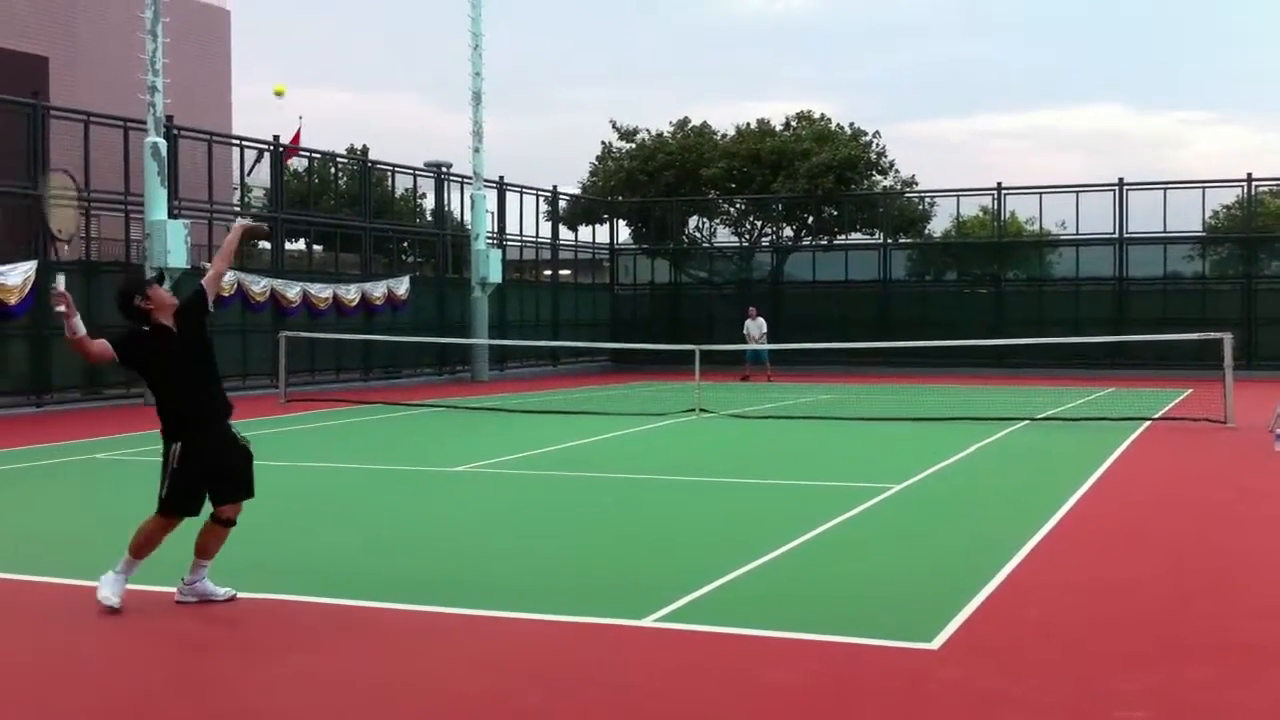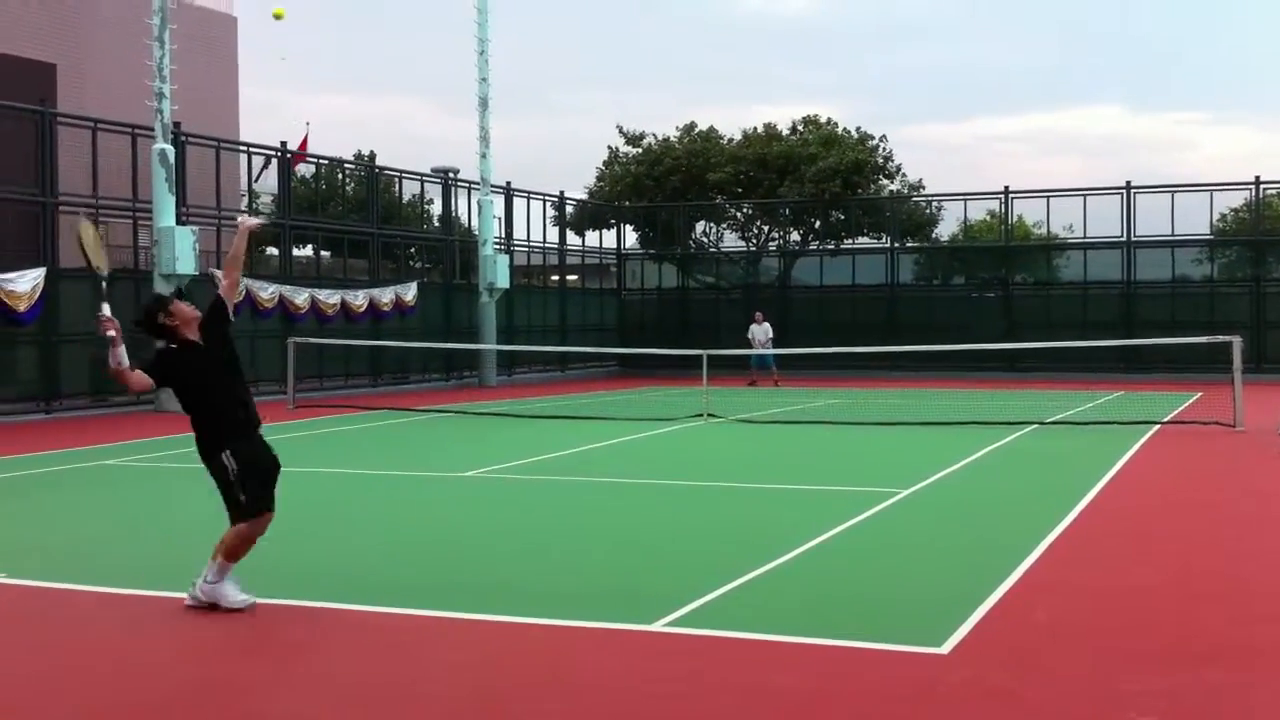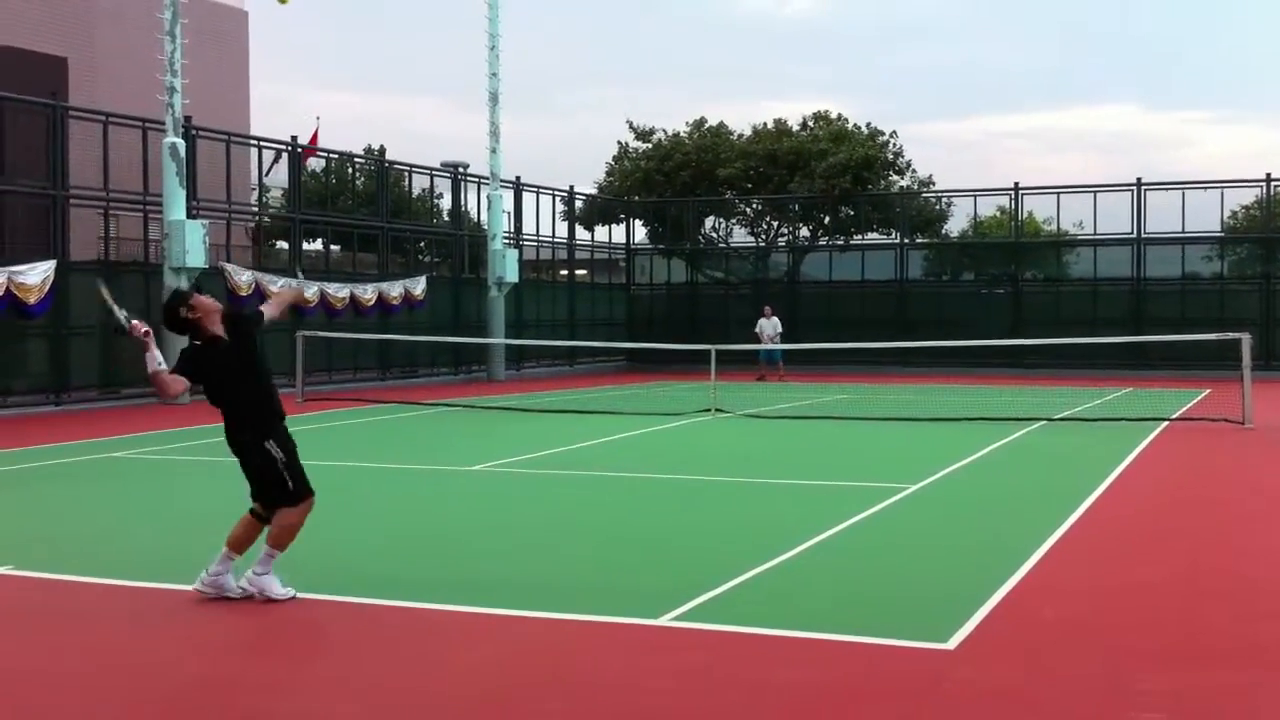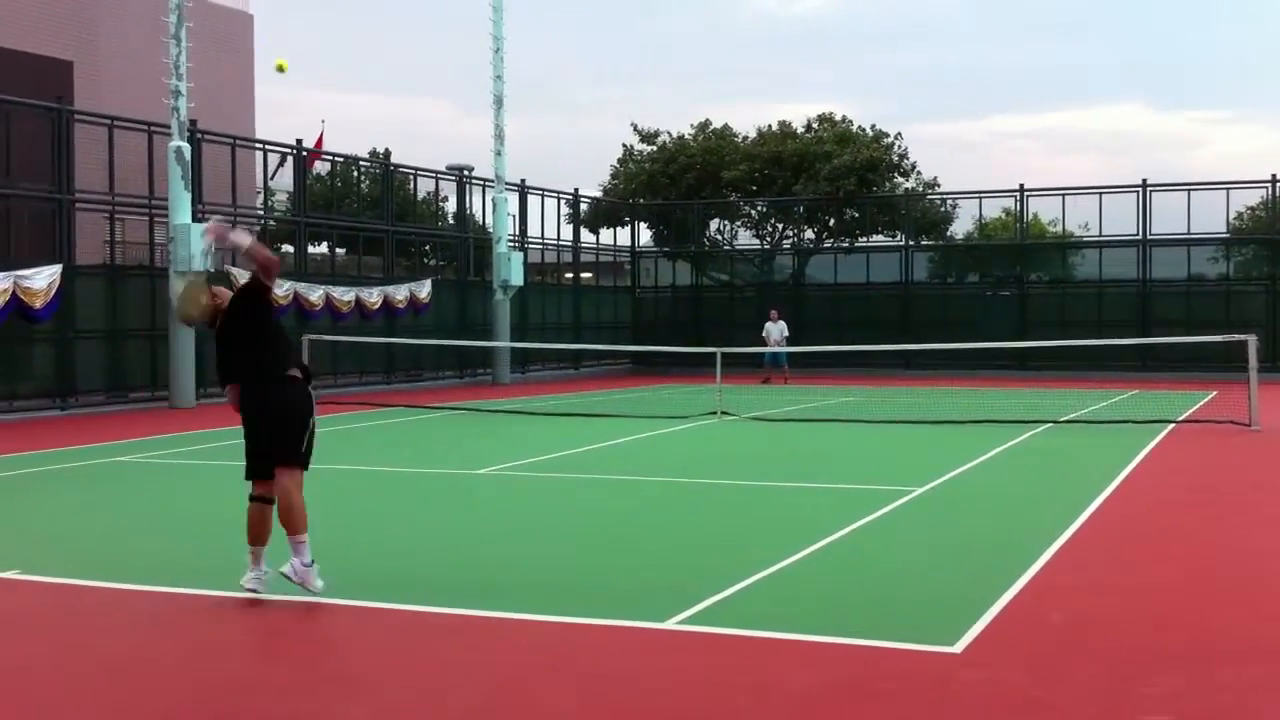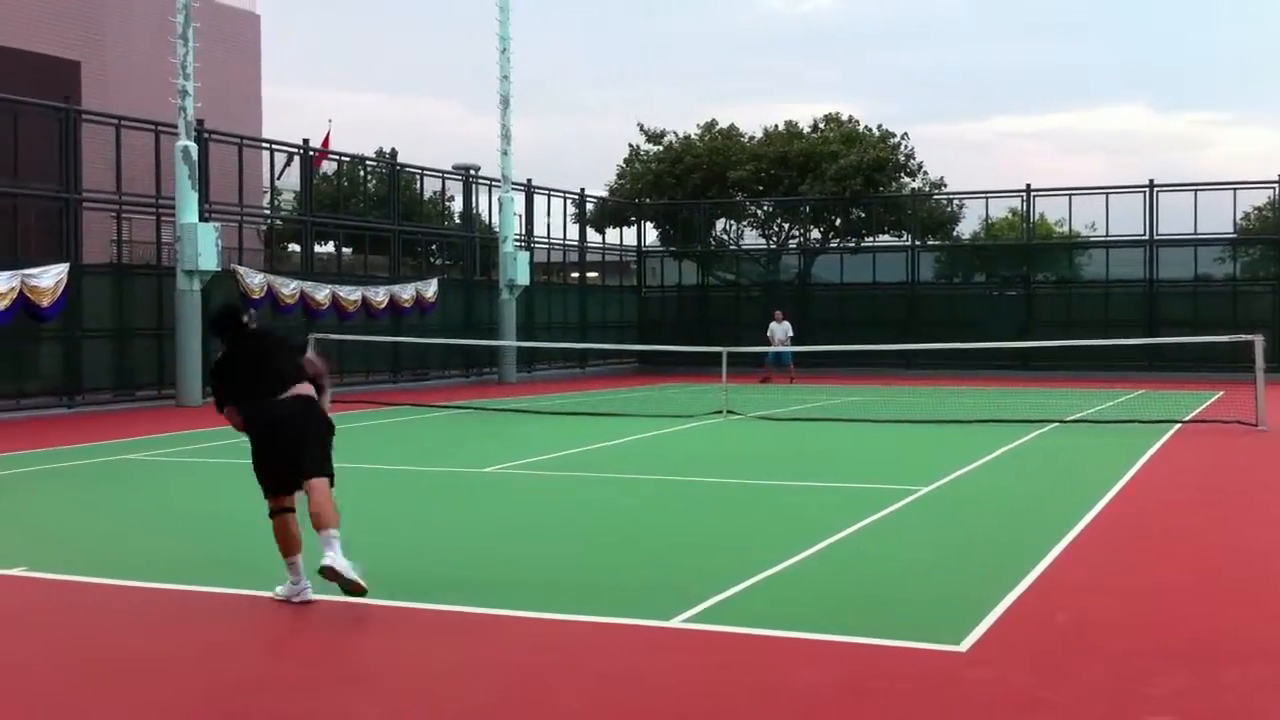
dt=0.2s
person 1, frame 1
left shoulder: (190, 314)
right shoulder: (139, 341)
left elbow: (217, 270)
right elbow: (90, 349)
left wrist: (238, 230)
right wrist: (70, 313)
left hip: (220, 433)
right hip: (185, 439)
left knee: (229, 509)
right knee: (170, 515)
left ankle: (195, 582)
right ankle: (118, 575)
person 1, frame 2
left shoulder: (213, 326)
right shoulder: (170, 359)
left elbow: (231, 277)
right elbow: (131, 382)
left wrist: (242, 230)
right wrist: (115, 341)
left hip: (250, 441)
right hip: (223, 446)
left knee: (256, 517)
right knee: (255, 517)
left ankle: (211, 585)
right ankle: (213, 583)
person 1, frame 3
left shoulder: (238, 324)
right shoulder: (196, 356)
left elbow: (270, 309)
right elbow: (168, 388)
left wrist: (291, 294)
right wrist: (149, 348)
left hip: (268, 430)
right hip: (256, 433)
left knee: (266, 507)
right knee: (299, 500)
left ankle: (216, 574)
right ankle: (261, 574)
person 1, frame 4
left shoulder: (223, 344)
right shoulder: (245, 304)
left elbow: (234, 399)
right elbow: (269, 263)
right wrist: (235, 237)
left hip: (256, 405)
right hip: (288, 395)
left knee: (261, 487)
right knee: (288, 475)
left ankle: (256, 570)
right ankle: (302, 563)
person 1, frame 5
left shoulder: (220, 368)
right shoulder: (271, 342)
left elbow: (234, 418)
right elbow: (313, 366)
right wrist: (324, 394)
left hip: (263, 423)
right hip: (301, 410)
left knee: (279, 502)
right knee: (317, 482)
left ankle: (297, 583)
right ankle: (333, 554)
